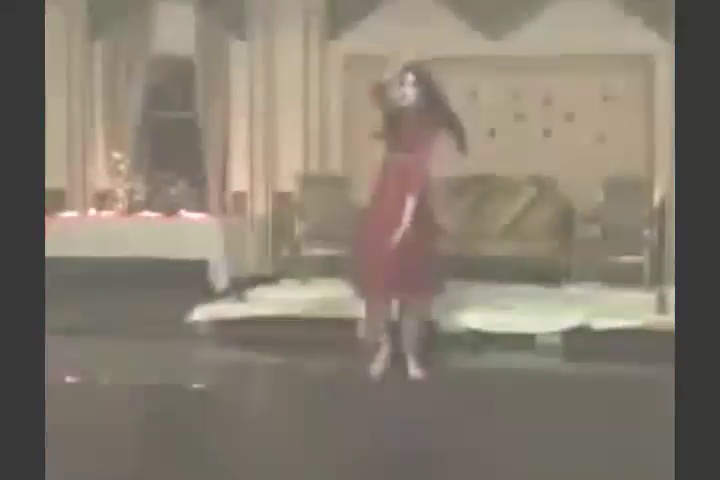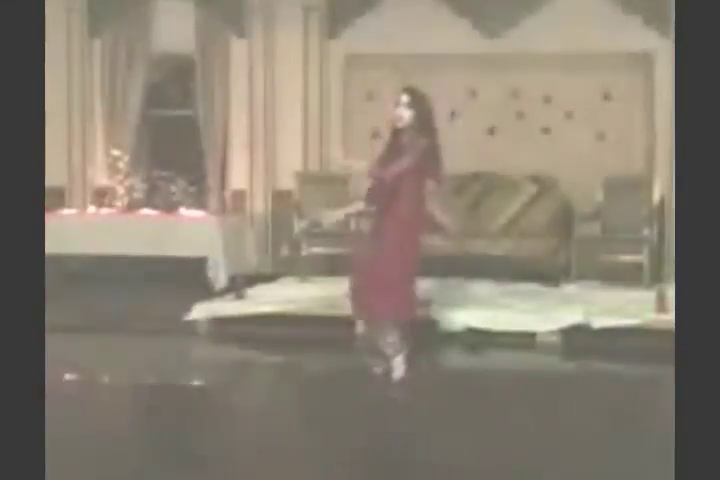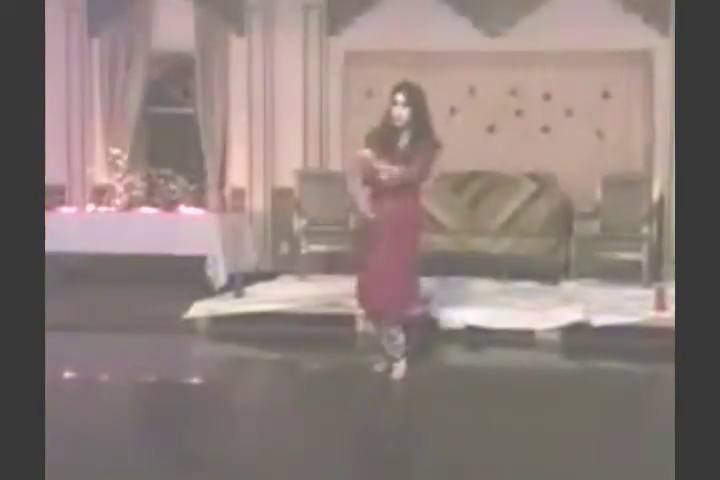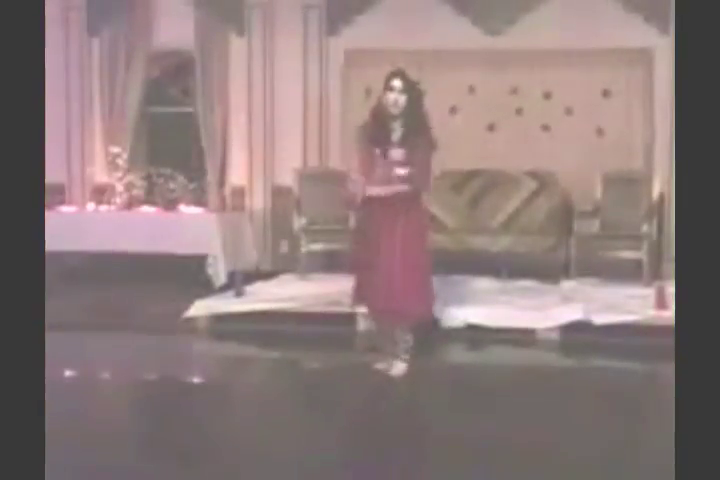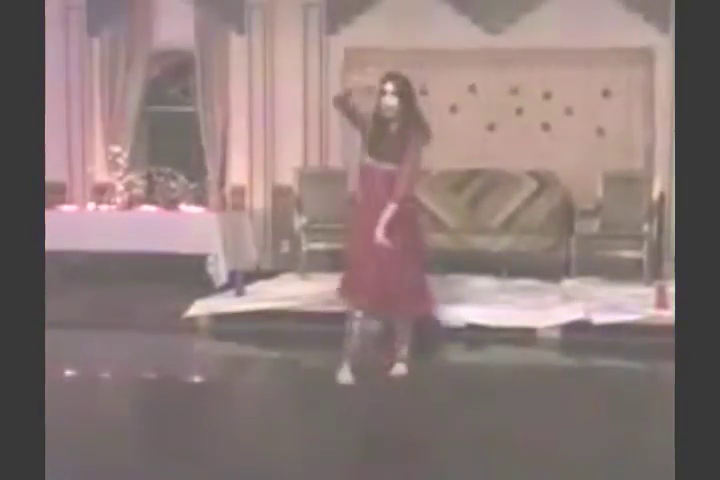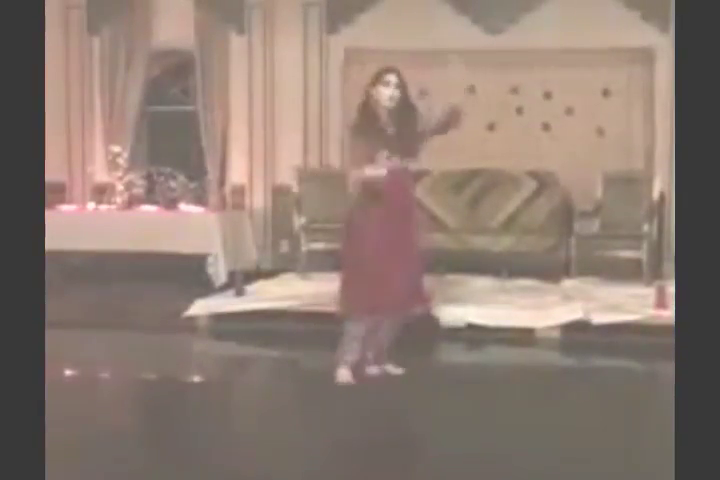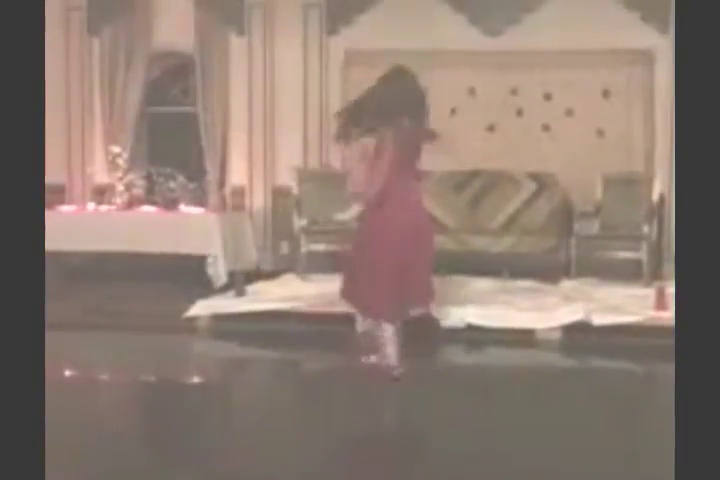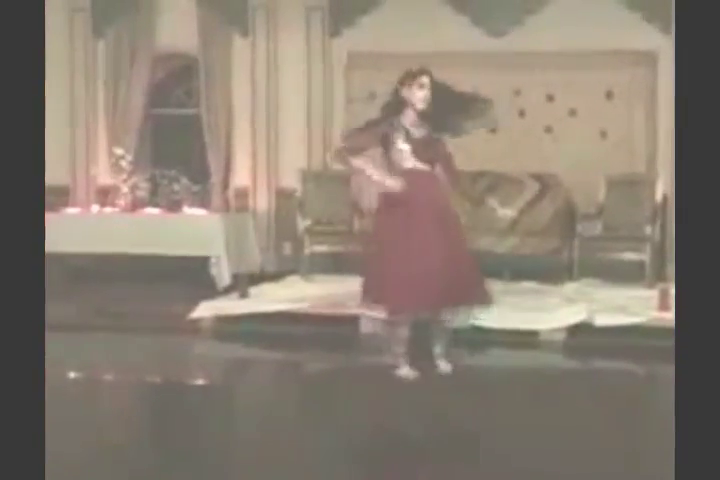
dt=0.4s
person 1, frame 1
left shoulder: (423, 122)
right shoulder: (395, 116)
left elbow: (419, 170)
right elbow: (378, 92)
left wrist: (409, 215)
right wrist: (395, 78)
left hip: (412, 205)
right hip: (386, 200)
left knee: (411, 281)
right knee: (377, 274)
left ankle: (411, 355)
right ankle: (380, 346)
person 1, frame 2
left shoulder: (421, 144)
right shoulder: (396, 143)
left elbow: (390, 175)
right elbow: (380, 185)
right wrist: (348, 209)
left hip: (402, 221)
right hip: (384, 218)
left knee: (385, 286)
right knee: (370, 285)
left ankle: (395, 353)
right ankle: (387, 352)
person 1, frame 3
left shoulder: (425, 143)
right shoulder: (377, 137)
left elbow: (413, 174)
right elbow: (360, 173)
left wrist: (381, 169)
right wrist: (361, 198)
left hip: (402, 217)
right hip: (375, 215)
left knee: (388, 283)
right knee: (374, 285)
left ankle: (397, 355)
right ankle: (390, 351)
person 1, frame 4
left shoulder: (420, 136)
right shoulder: (369, 130)
left elbow: (421, 180)
right elbow: (367, 172)
left wrist: (387, 188)
right wrist: (392, 167)
left hip: (405, 215)
right hip: (374, 214)
left knee: (401, 284)
right knee: (376, 284)
left ankle: (401, 354)
right ankle: (389, 351)
person 1, frame 5
left shoulder: (415, 134)
right shoulder: (370, 127)
left elbow: (407, 177)
right elbow: (341, 103)
left wrist: (385, 220)
right wrist: (351, 94)
left hip: (398, 218)
right hip: (366, 215)
left knee: (401, 286)
right knee: (360, 285)
left ankle: (401, 356)
right ankle: (347, 361)
person 1, frame 6
left shoulder: (407, 128)
right shoulder: (362, 130)
left elbow: (447, 122)
right elbow: (359, 171)
right wrist: (370, 172)
left hip: (401, 216)
right hip: (372, 216)
left knee: (401, 288)
right knee: (367, 289)
left ankle: (374, 358)
right ankle: (346, 362)
person 1, frame 7
left shoulder: (388, 131)
right shoulder: (414, 129)
left elbow: (382, 174)
left wrist: (362, 205)
left hip: (387, 213)
right hip: (410, 212)
left knee: (378, 285)
right knee: (399, 287)
left ankle: (390, 358)
right ankle: (382, 350)
person 1, frame 8
left shoulder: (432, 133)
right shoulder: (388, 127)
left elbow: (450, 172)
right elbow: (344, 152)
right wrist: (379, 176)
left hip: (433, 210)
right hip: (399, 212)
left knee: (442, 281)
right knee: (401, 287)
left ankle: (440, 353)
right ankle: (400, 360)
